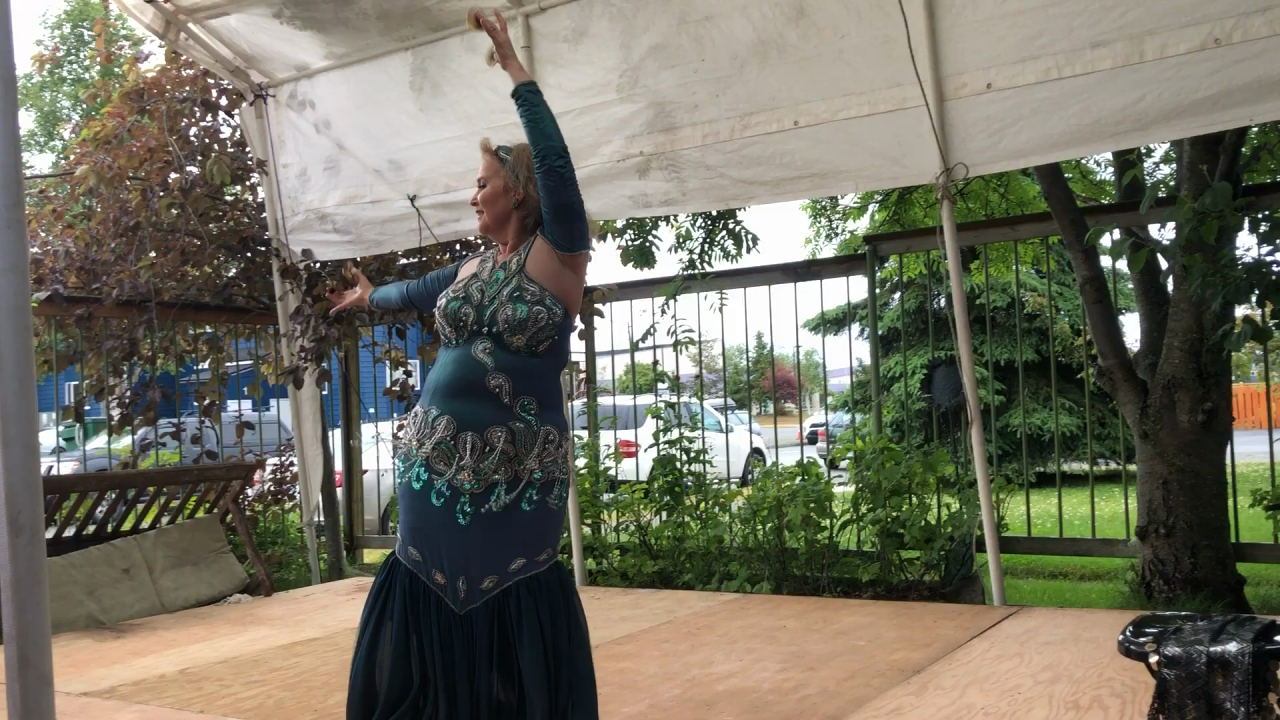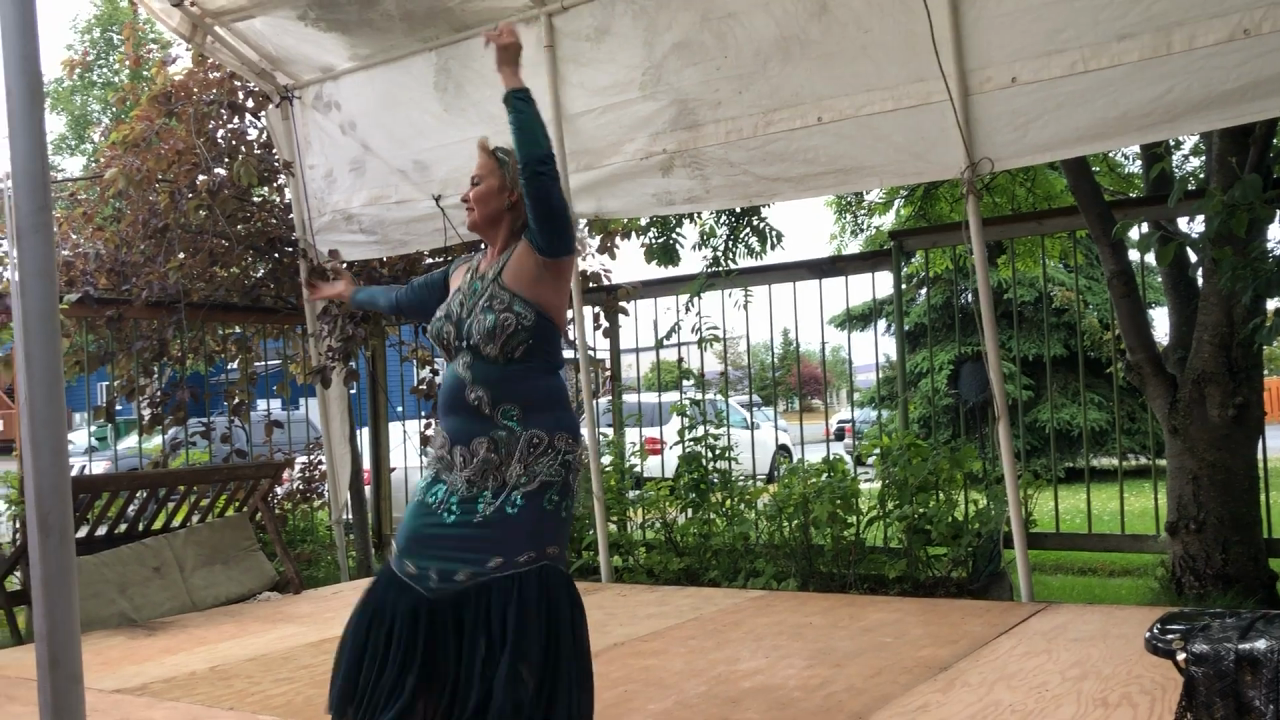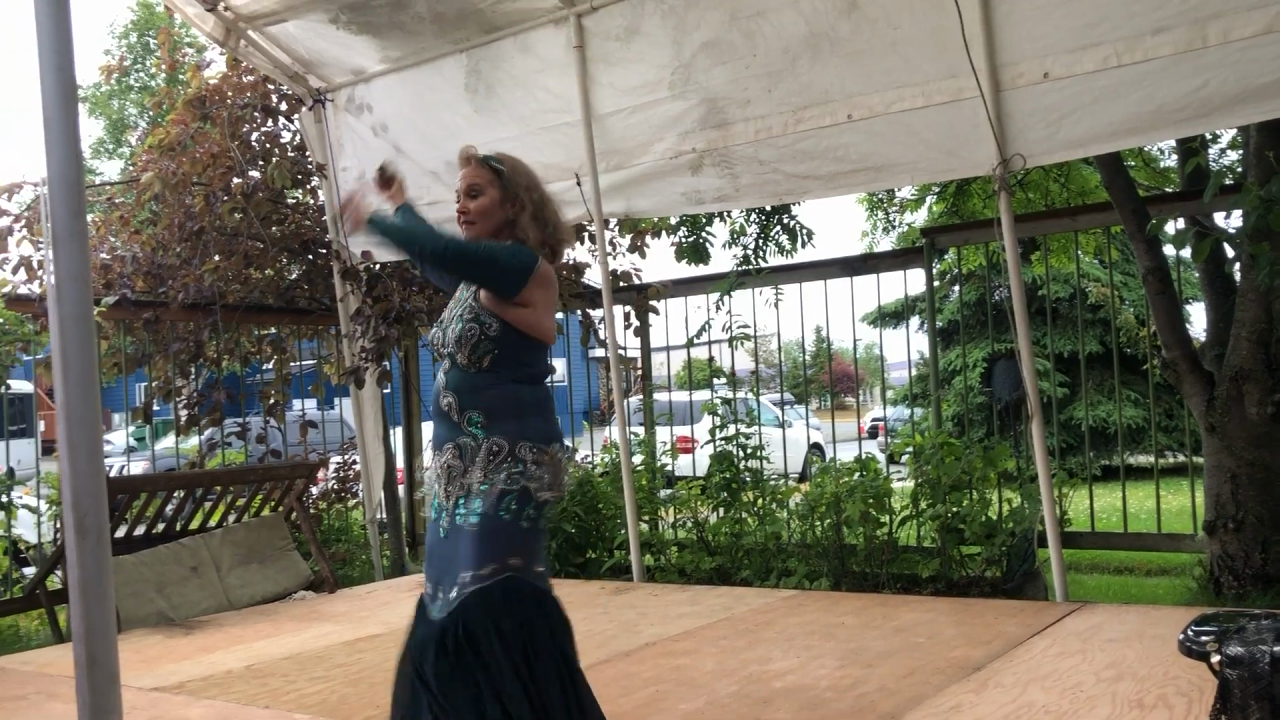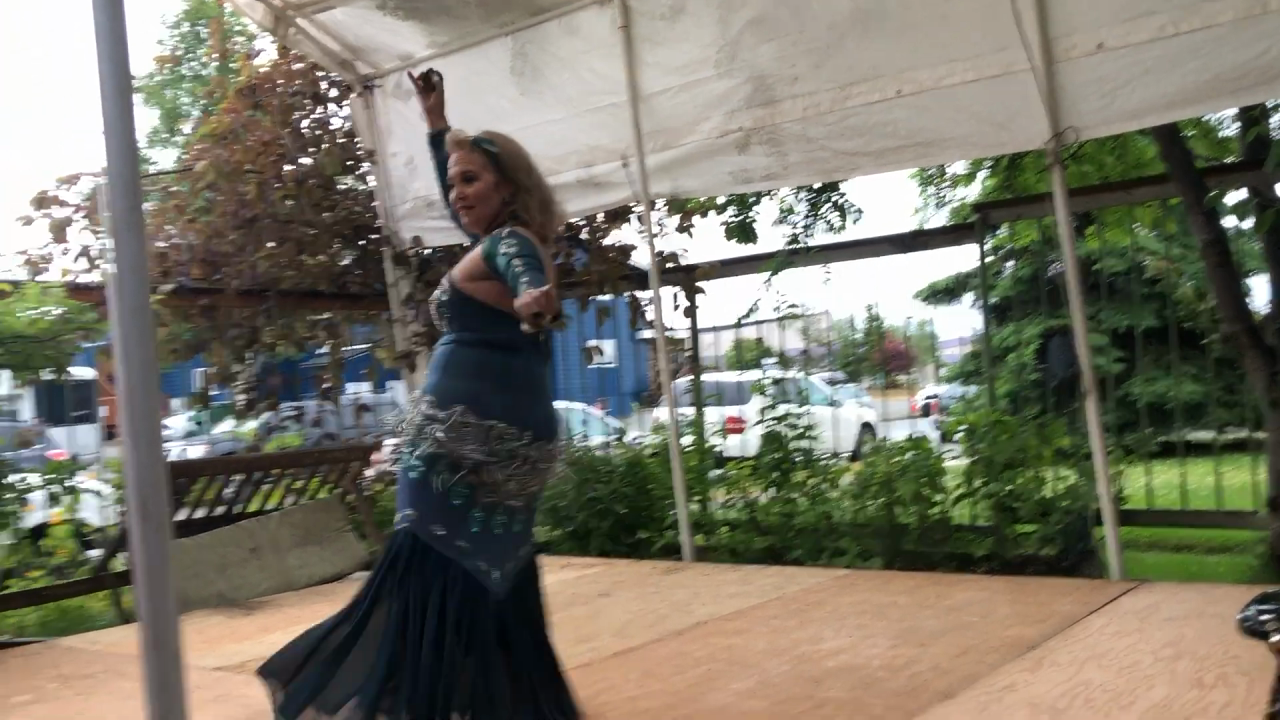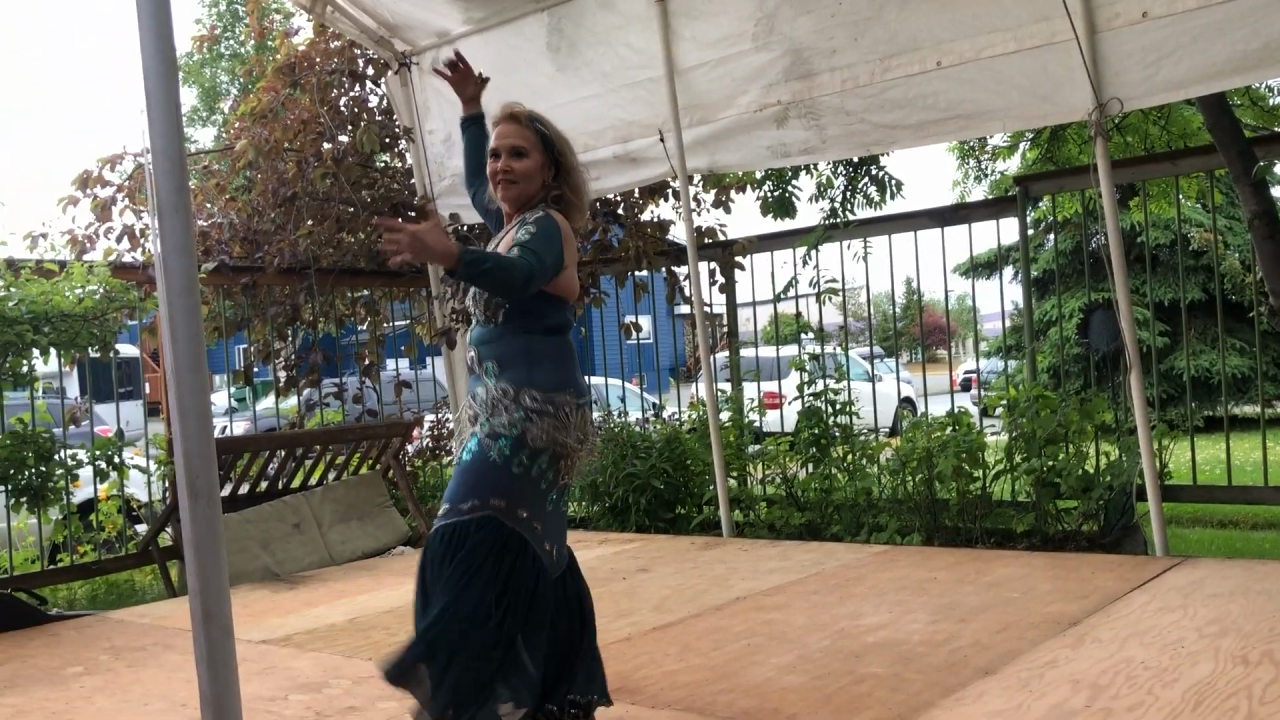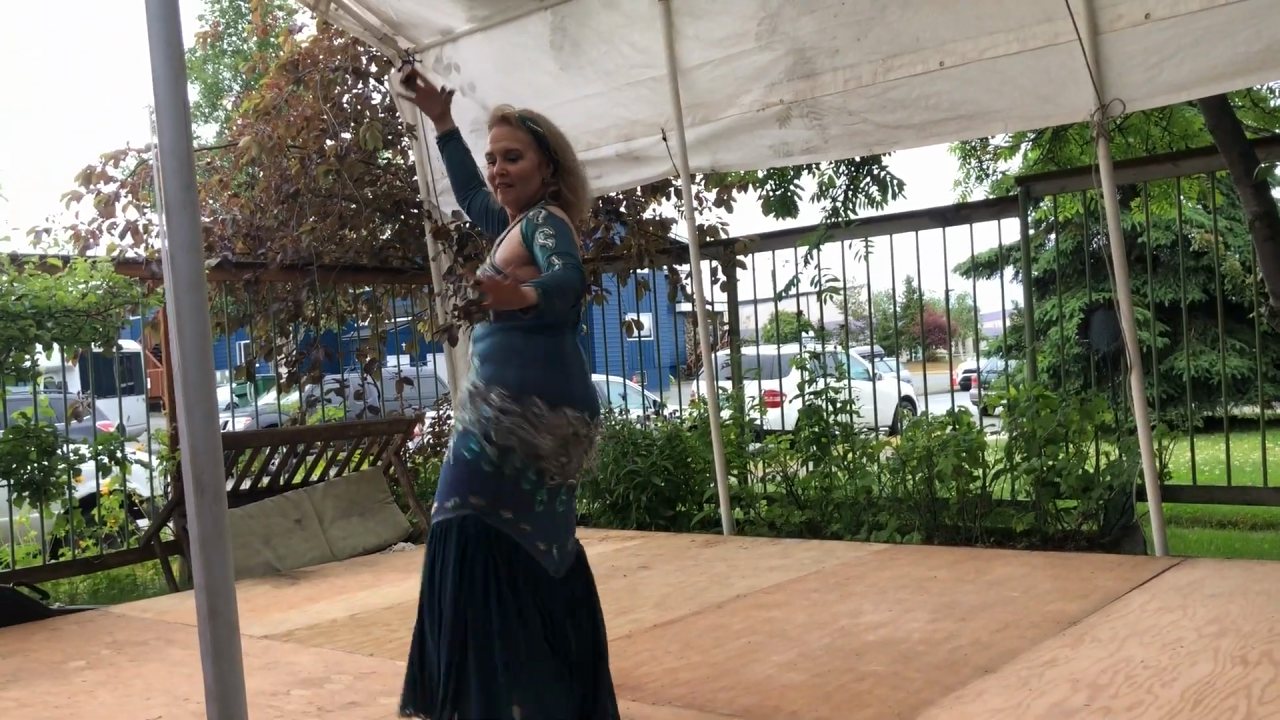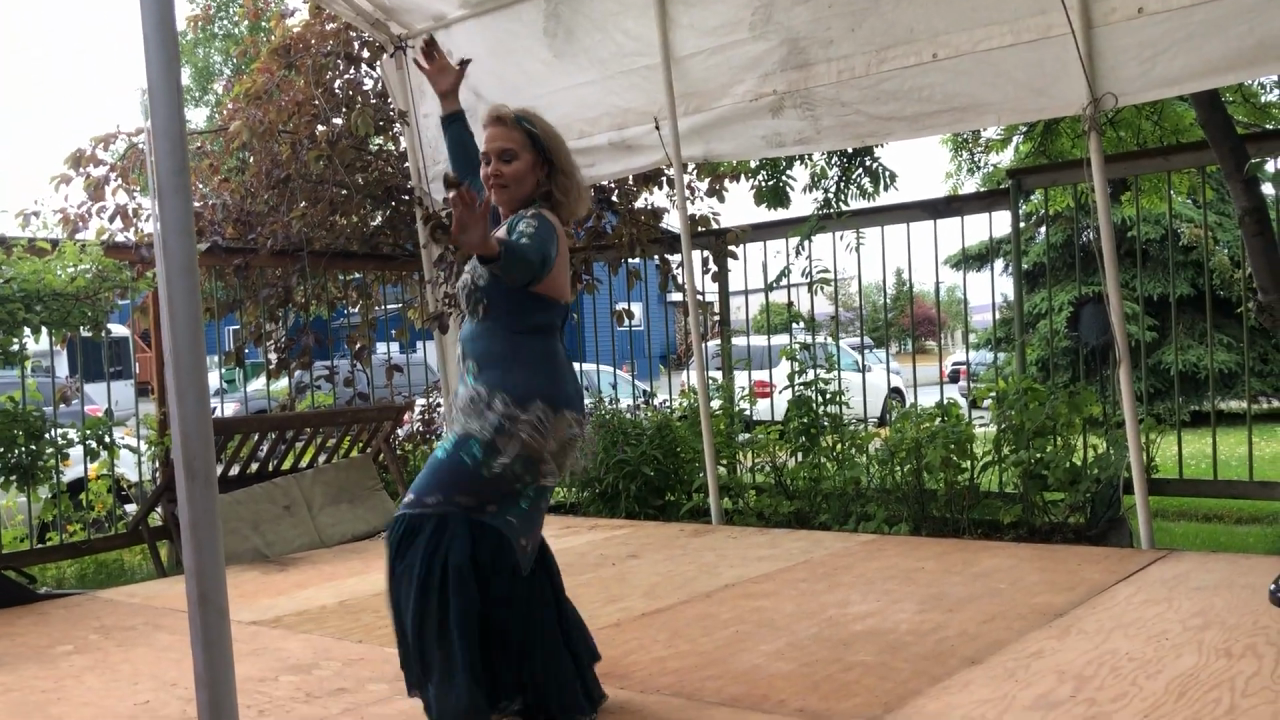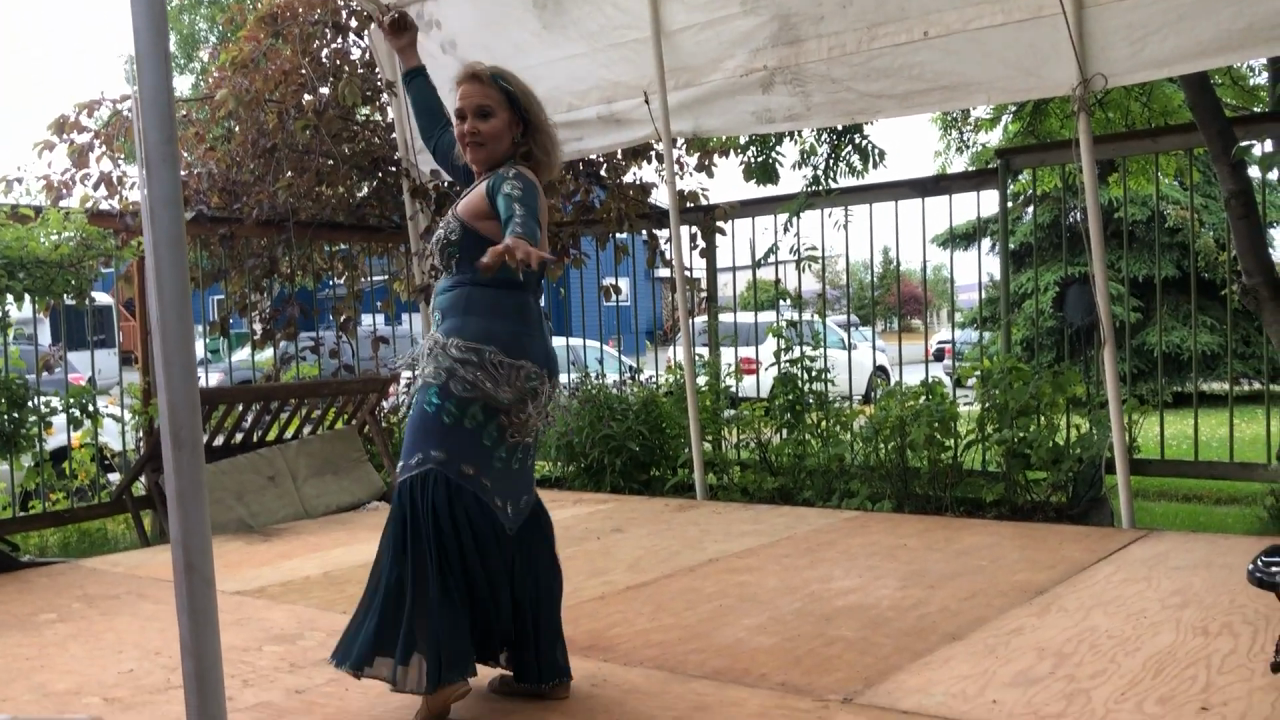
dt=0.5s
person 1, frame 1
left shoulder: (559, 255)
right shoulder: (470, 270)
left elbow: (555, 162)
right elbow: (413, 294)
left wrist: (515, 73)
right wrist: (368, 293)
left hip: (521, 461)
right hip: (441, 453)
left knee: (525, 600)
right knee: (421, 591)
person 1, frame 2
left shoulder: (544, 259)
right shoulder: (463, 274)
left elbow: (545, 175)
right elbow: (404, 300)
left wrist: (512, 79)
right wrist: (350, 291)
left hip: (530, 463)
right hip: (459, 460)
left knee: (523, 603)
right knee: (409, 586)
person 1, frame 3
left shoulder: (516, 264)
right shoulder: (478, 274)
left elbow: (437, 252)
right elbow: (440, 261)
left wrist: (372, 217)
right wrist: (400, 204)
left hip: (509, 466)
right hip: (466, 469)
left knee: (504, 604)
right knee: (449, 606)
person 1, frame 4
left shoulder: (512, 244)
right shoulder: (506, 240)
left elbow: (528, 277)
right elbow: (458, 205)
left wrist: (536, 300)
right wrist: (436, 121)
left hip: (460, 428)
right hip: (521, 437)
left knee: (429, 568)
right knee: (500, 577)
person 1, frame 5
left shoulder: (543, 226)
right shoulder: (516, 221)
left elbow: (515, 276)
right elbow: (476, 183)
left wrist: (445, 254)
right wrist: (471, 107)
left hip: (524, 411)
right hip: (524, 412)
left knee: (471, 550)
right knee: (528, 556)
person 1, frame 6
left shoulder: (549, 221)
right shoulder: (520, 222)
left elbow: (569, 281)
right elbow: (471, 194)
left wrist: (525, 293)
right wrist: (440, 119)
left hip: (516, 409)
right hip: (553, 412)
left knee: (470, 548)
right knee: (541, 558)
person 1, frame 7
left shoulder: (537, 225)
right shoulder: (523, 223)
left elbow: (522, 261)
right elbow: (468, 183)
left wrist: (483, 246)
right wrist: (446, 97)
left hip: (509, 416)
right hip: (530, 416)
left knee: (425, 537)
right knee: (501, 551)
person 1, frame 8
left shoulder: (512, 182)
right shoulder: (483, 180)
left elbow: (525, 228)
right elbow: (435, 137)
left wrist: (515, 246)
right wrist: (407, 58)
left hip: (474, 368)
right hip: (515, 372)
left knee: (436, 510)
right knee: (504, 513)
